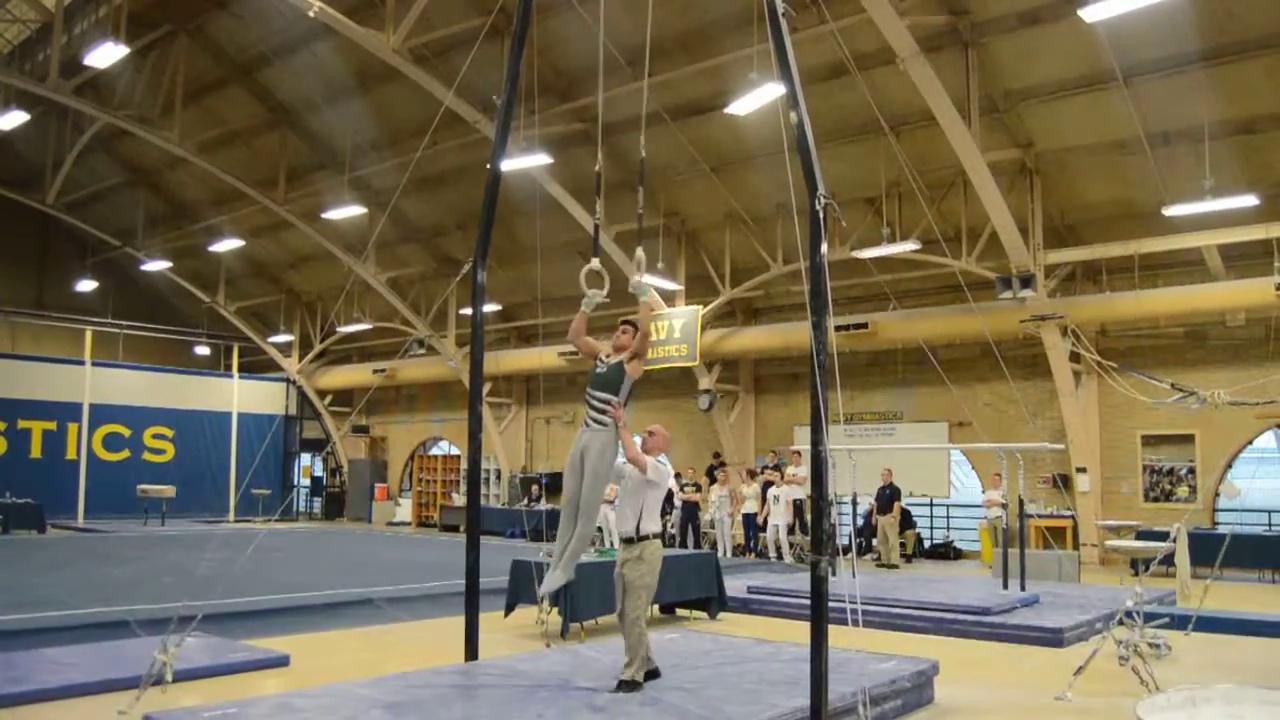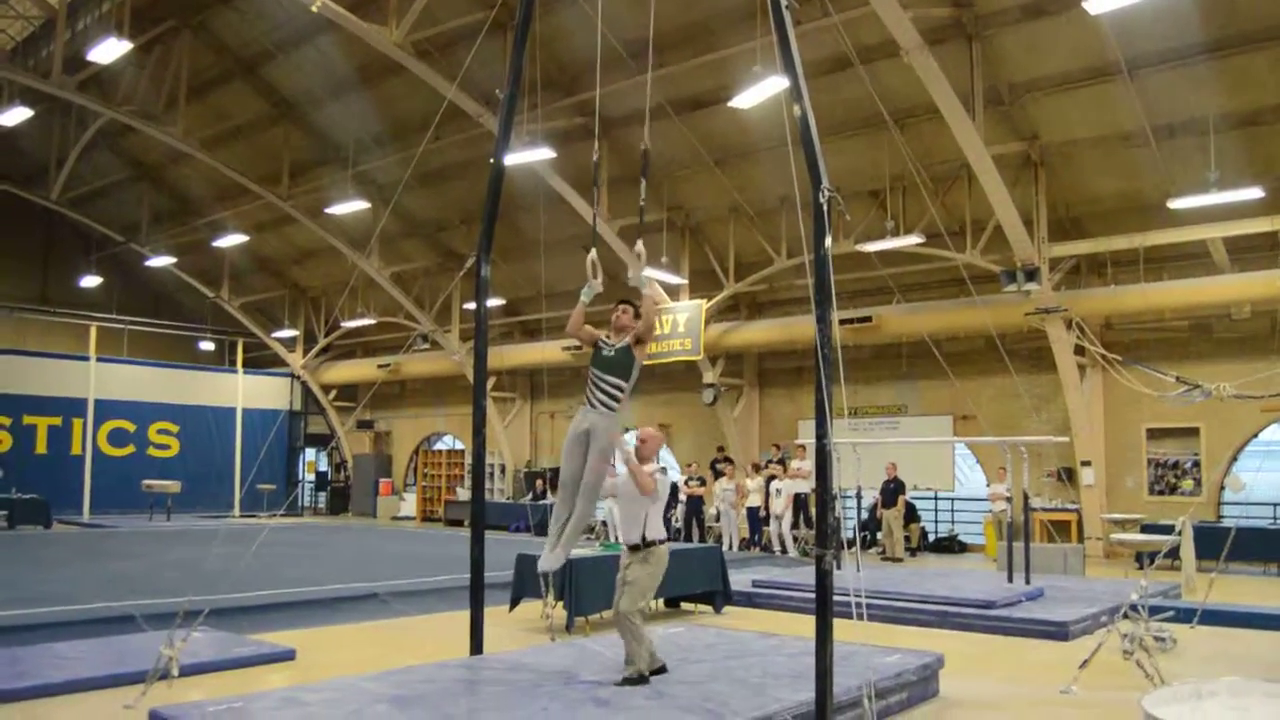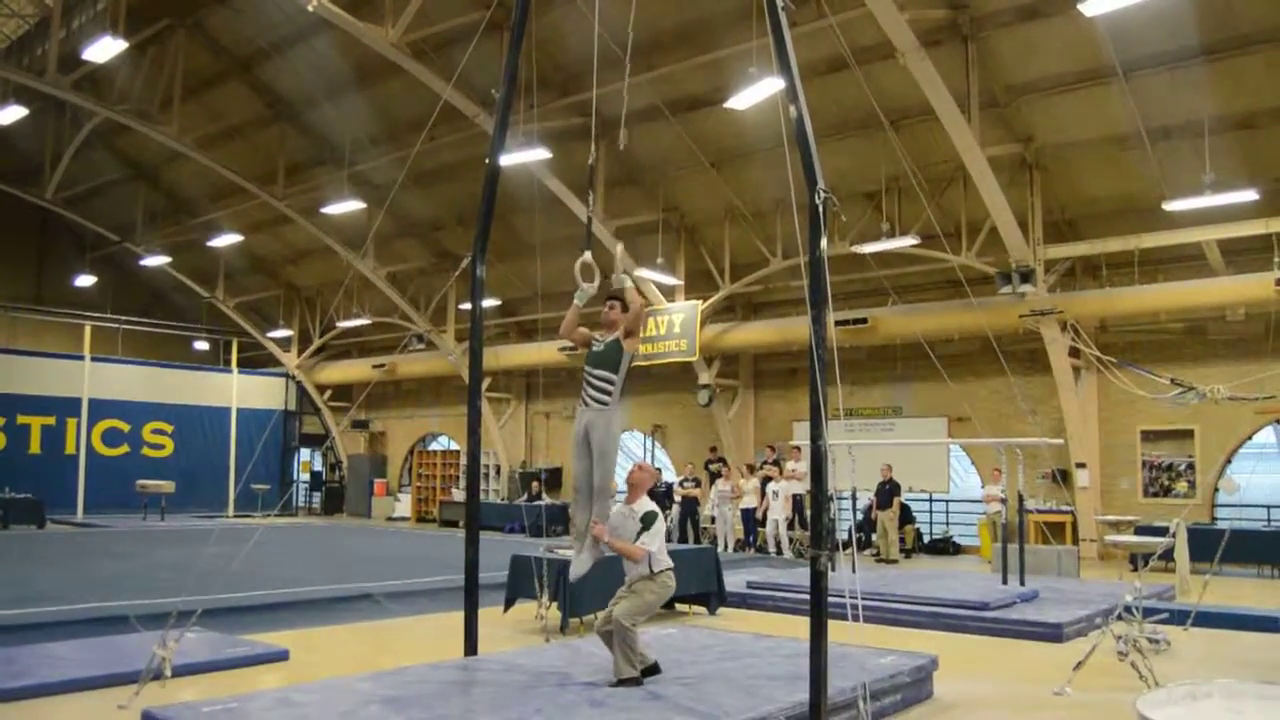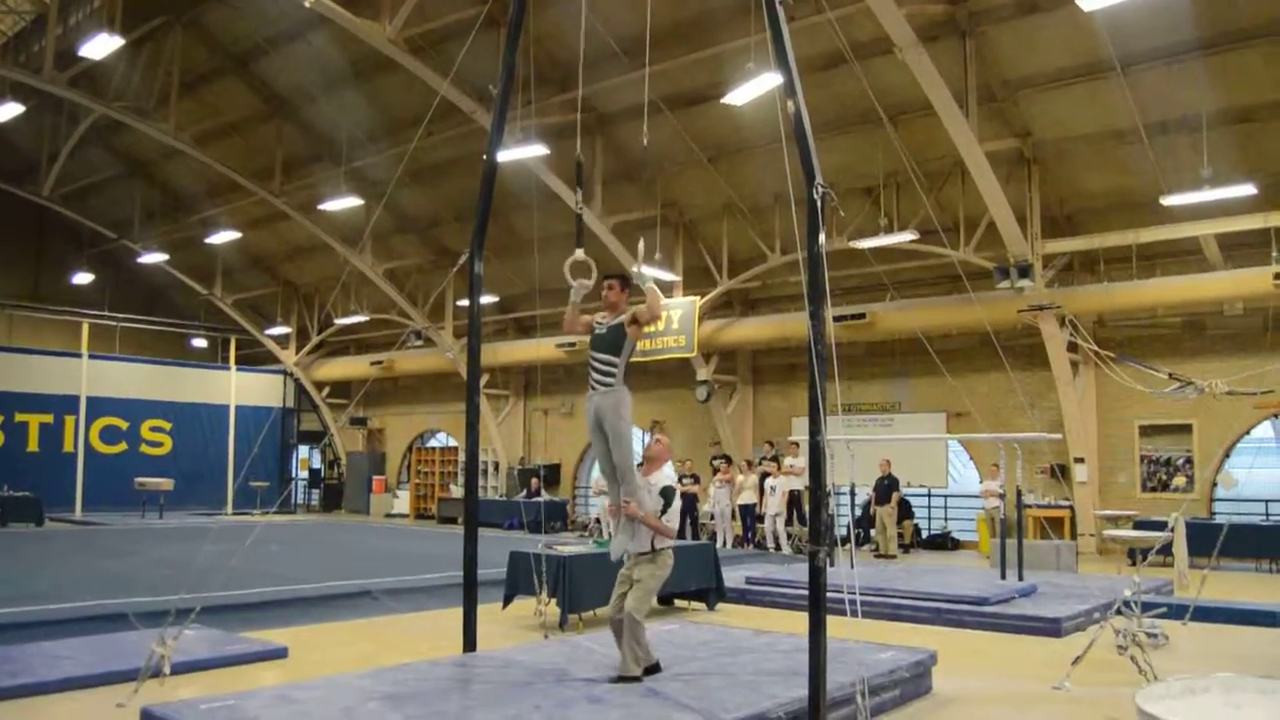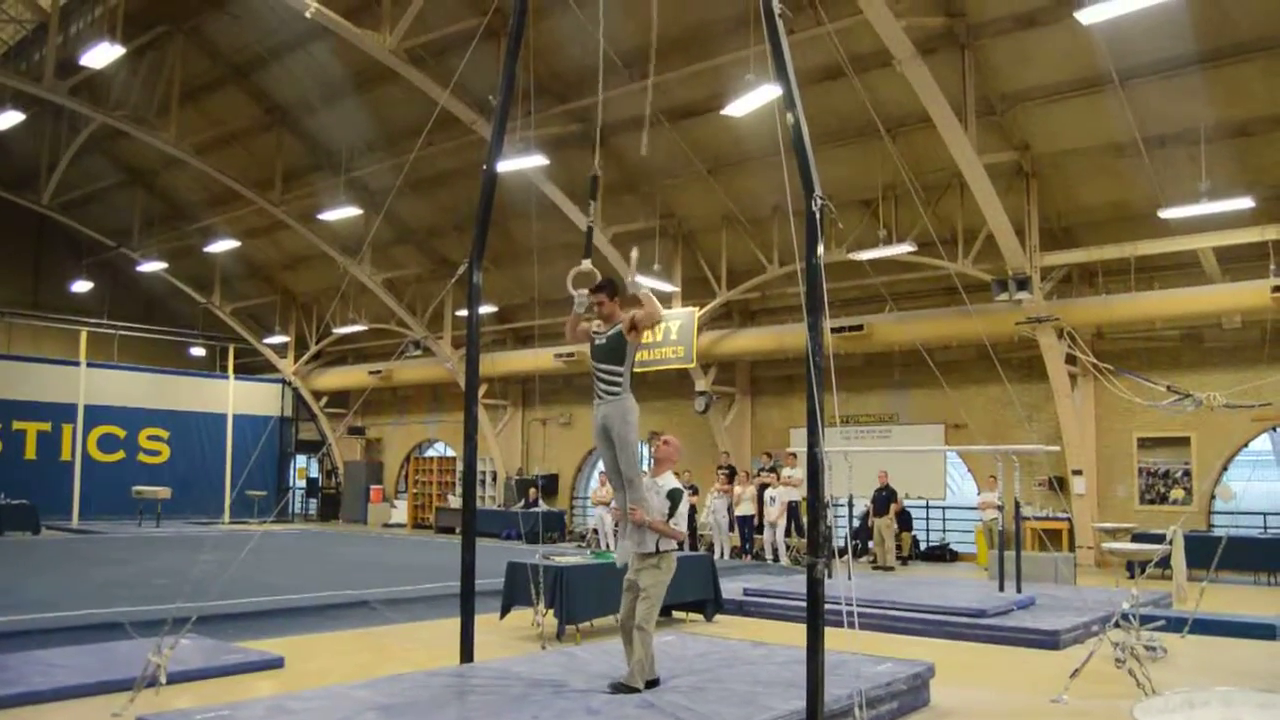
dt=0.5s
person 1, frame 1
left shoulder: (635, 357)
right shoulder: (601, 354)
left elbow: (646, 331)
right elbow: (574, 337)
left wrist: (643, 295)
right wrist: (587, 304)
left hip: (605, 437)
right hip: (583, 434)
left knee: (589, 508)
right knee: (570, 505)
left ankle: (566, 567)
right ankle: (557, 564)
person 1, frame 2
left shoulder: (638, 340)
right shoulder: (599, 338)
left elbow: (650, 317)
right elbow: (571, 329)
left wrist: (643, 285)
right wrist: (586, 296)
left hip: (607, 421)
right hip: (583, 416)
left knee: (589, 488)
right knee: (567, 483)
left ankle: (563, 547)
right ankle: (552, 544)
person 1, frame 3
left shoulder: (628, 334)
right shoulder: (593, 337)
left elbow: (639, 310)
right elbow: (566, 332)
left wrist: (625, 284)
right wrist: (579, 299)
left hip: (606, 416)
right hip: (583, 415)
left knee: (601, 485)
right knee: (582, 487)
left ankle: (593, 546)
right ankle: (580, 545)
person 1, frame 4
left shoulder: (632, 316)
right shoulder: (596, 319)
left elbow: (655, 313)
right elbow: (568, 327)
left wrist: (646, 282)
right wrist: (576, 297)
left hip: (614, 398)
right hip: (592, 399)
left knee: (623, 465)
right knee: (606, 469)
left ankle: (628, 524)
right ankle: (619, 522)
person 1, frame 5
left shoulder: (631, 322)
right shoulder: (595, 326)
left elbow: (655, 316)
right elbow: (570, 335)
left wrist: (637, 289)
right wrist: (579, 307)
left hip: (621, 407)
right hip: (599, 409)
left knee: (629, 473)
right knee: (613, 476)
left ankle: (635, 532)
right ankle: (623, 532)
person 2, frame 1
left shoulder: (659, 471)
right shoulder: (629, 471)
left elbow: (632, 456)
left wrist: (621, 424)
left hip: (645, 548)
right hip: (627, 547)
left knee: (635, 614)
right knee: (625, 614)
left ankle: (633, 676)
right ankle: (647, 666)
person 2, frame 2
left shoulder: (657, 475)
right shoulder: (624, 478)
left elbow: (646, 488)
left wrist: (626, 453)
left hip: (651, 554)
right hip: (630, 552)
left knee: (629, 609)
right knee: (621, 611)
left ankle: (637, 670)
right ankle: (652, 663)
person 2, frame 3
left shoulder: (650, 513)
right shoulder: (618, 512)
left elbow: (637, 554)
right elbow: (601, 541)
left wrist: (605, 539)
right wrist: (591, 534)
left hip: (657, 581)
right hip: (634, 580)
left knee: (622, 617)
right knee: (604, 624)
left ankle: (629, 674)
right ankle: (645, 664)
person 2, frame 4
left shoulder: (666, 487)
left elbow: (670, 531)
right elbow: (625, 519)
left wrist: (639, 515)
right wrist: (617, 512)
left hip: (656, 559)
right hip: (632, 558)
left knee: (632, 611)
right knee: (615, 613)
left ankle: (631, 671)
right ankle: (647, 662)
person 2, frame 5
left shoulder: (674, 490)
right shoulder: (640, 483)
left elbow: (679, 533)
left wrist: (645, 520)
right wrist: (623, 516)
left hip: (659, 561)
right hip: (636, 558)
left knee: (643, 620)
right knee: (627, 619)
left ankle: (634, 680)
right ankle: (647, 675)
